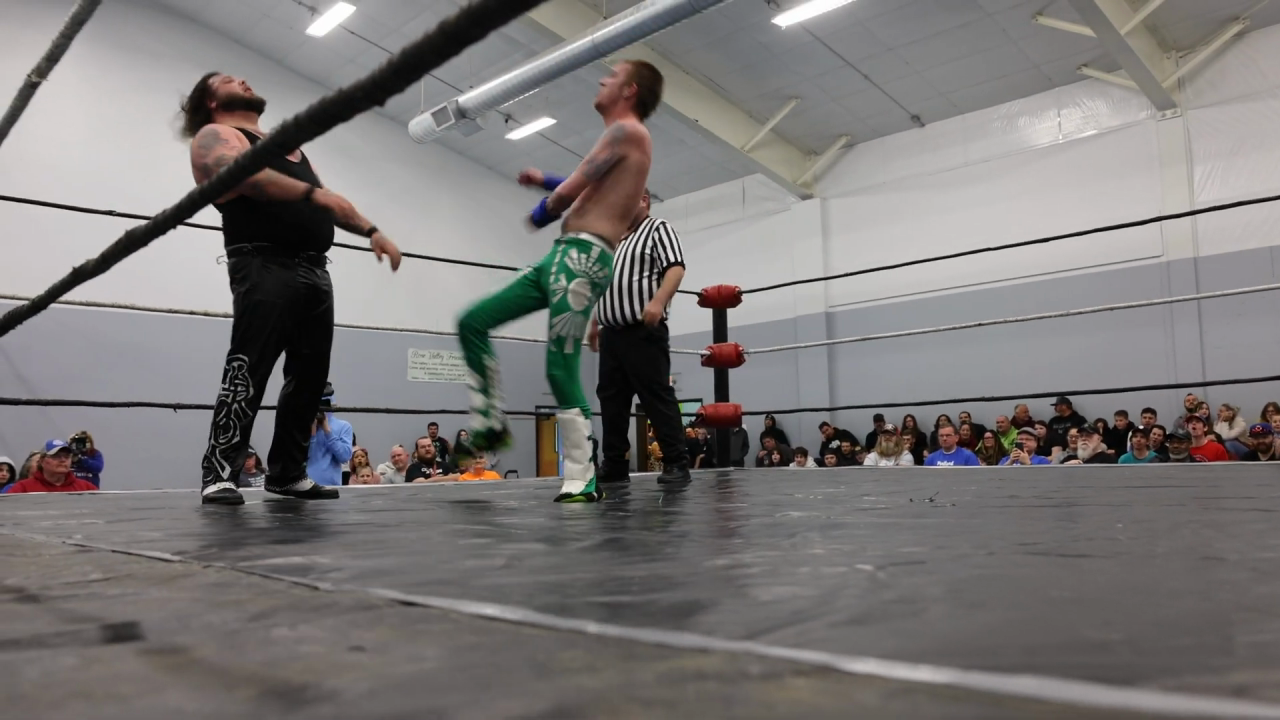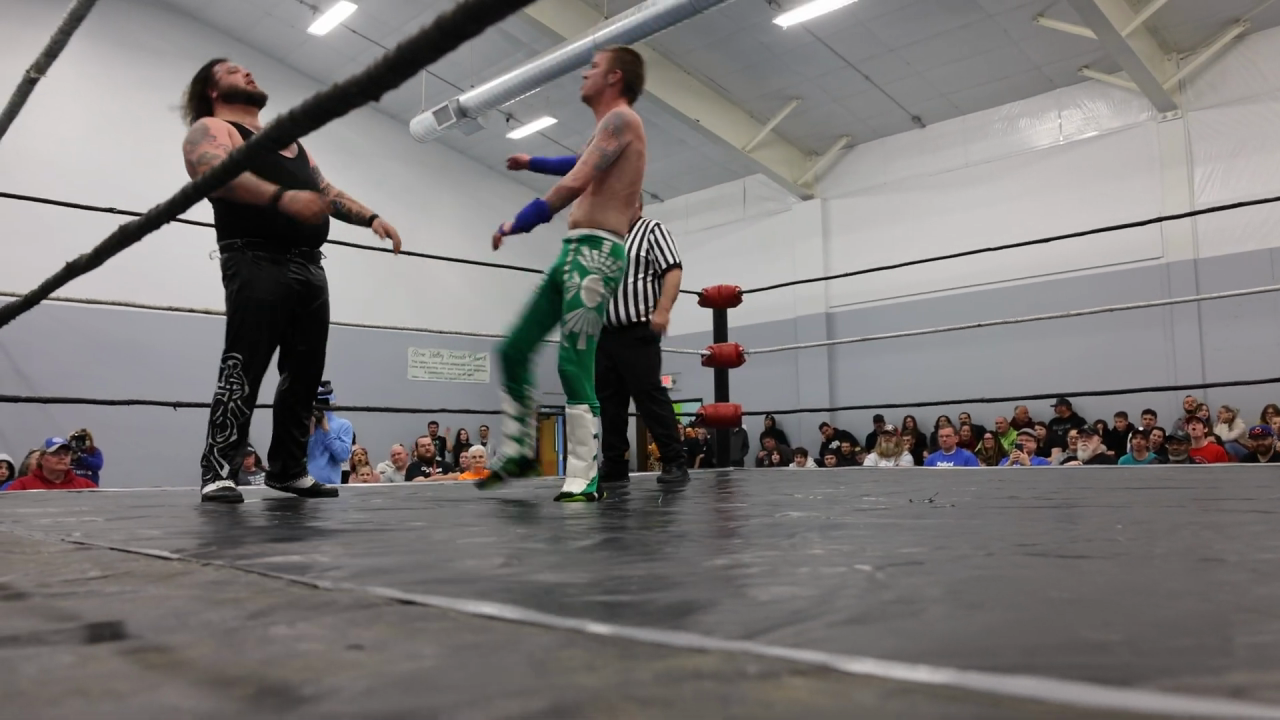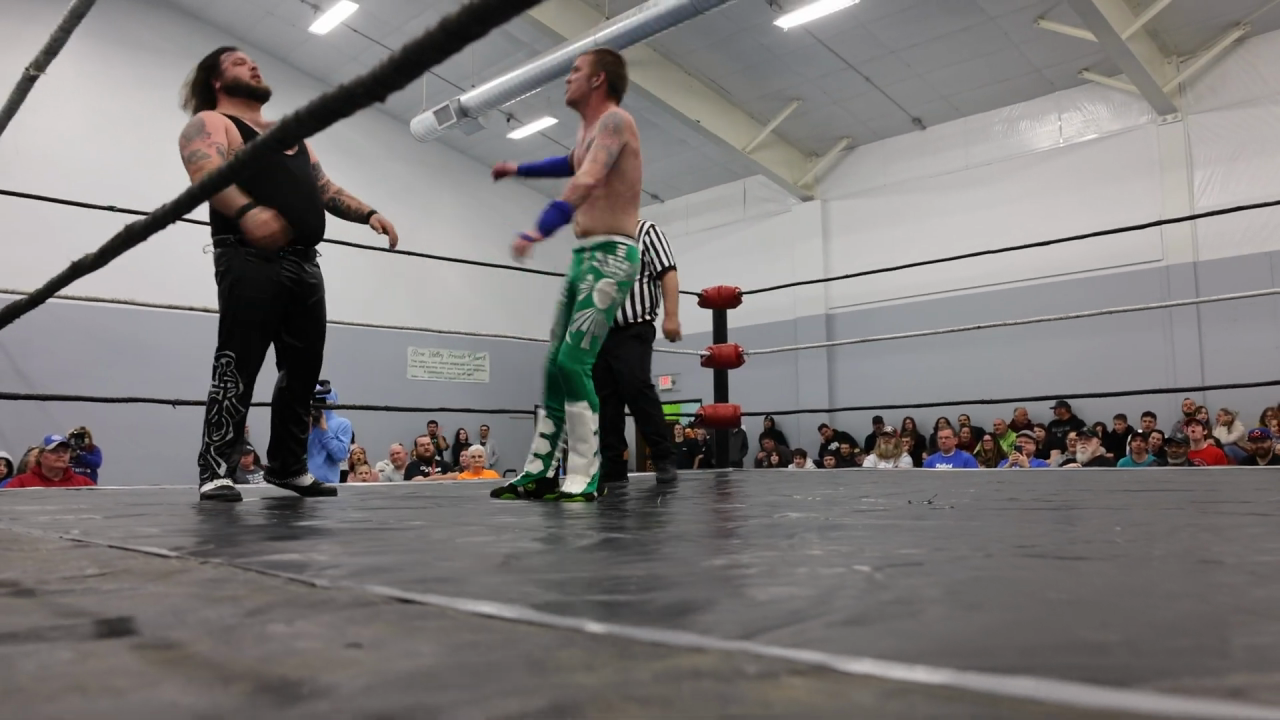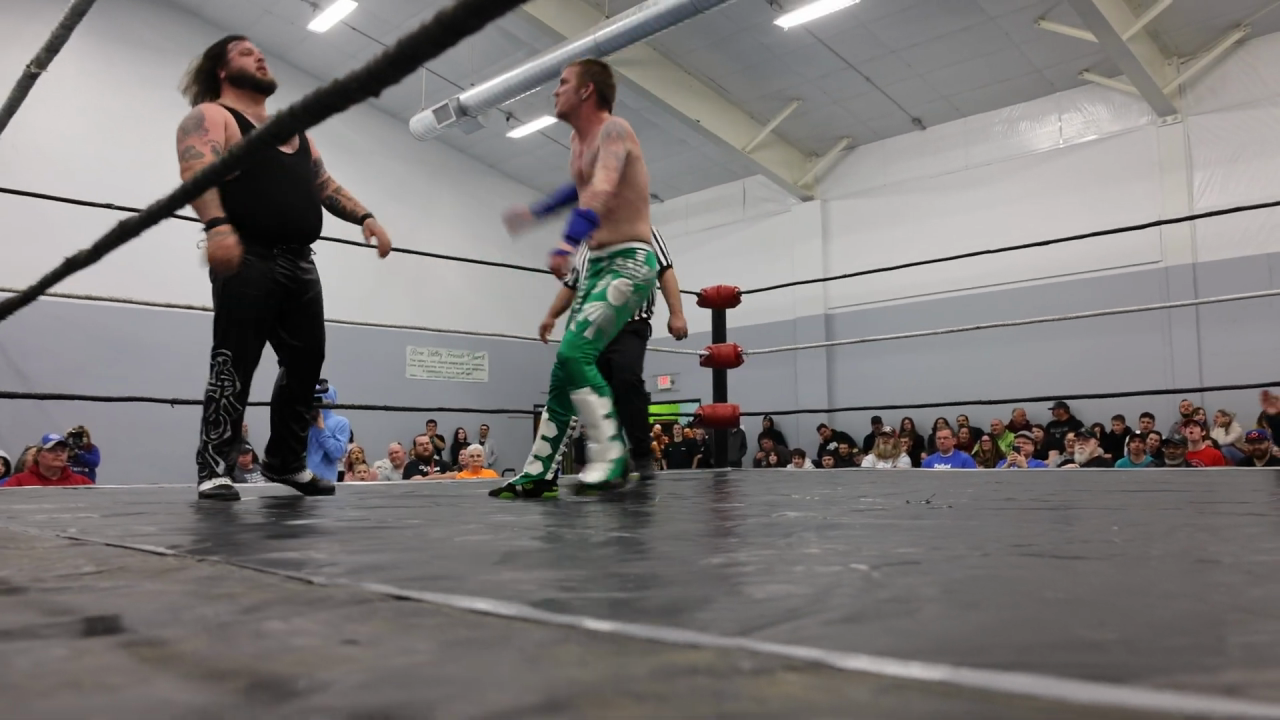
dt=0.1s
person 1, frame 1
left shoulder: (625, 130)
right shoulder: (621, 137)
left elbow: (570, 190)
left wrist: (538, 215)
right wrist: (545, 180)
left hip: (580, 257)
right hip: (564, 257)
left knee: (561, 371)
right knee: (472, 322)
left ankle: (582, 480)
right ankle: (489, 425)
person 1, frame 2
left shoulder: (622, 120)
right shoulder: (607, 125)
left elbow: (573, 183)
left wrist: (517, 223)
right wrist: (532, 162)
left hip: (595, 253)
right hip: (572, 254)
left knee: (574, 366)
right knee: (512, 351)
left ankle: (584, 479)
right ankle: (516, 454)
person 1, frame 3
left shoulder: (615, 120)
right shoulder: (588, 130)
left elbow: (586, 182)
left wrist: (537, 229)
right wrist: (519, 168)
left hip: (611, 258)
right hip: (585, 260)
left knee: (572, 363)
right knee: (556, 369)
left ankle: (584, 478)
right ankle: (537, 473)
person 1, frame 4
left shoulder: (614, 130)
right shoulder: (580, 142)
left elbow: (601, 189)
left wrist: (567, 242)
right wrist: (535, 212)
left hip: (630, 265)
right hip: (597, 268)
left knee: (574, 355)
right knee: (563, 370)
left ankle: (607, 460)
right ankle: (534, 472)
person 2, frame 1
right shoulder: (215, 138)
left elbow: (324, 200)
right elbow: (247, 173)
left wrist: (372, 232)
right wrist: (311, 193)
left hip: (313, 269)
right hip: (266, 267)
left knee: (308, 375)
right knee: (250, 365)
left ankle: (287, 472)
right ankle: (219, 473)
person 2, frame 2
left shoulder: (287, 138)
right shoulder: (211, 131)
left elbow: (326, 192)
right elbow: (219, 173)
left wrist: (371, 217)
right wrist: (281, 199)
left hip: (308, 265)
right hip: (258, 262)
left knee: (305, 372)
right knee: (244, 366)
left ankle: (288, 469)
right ankle: (217, 474)
person 2, frame 3
right shoulder: (208, 125)
left elbow: (325, 188)
right elbow: (207, 174)
left wrist: (368, 213)
right wrist: (247, 212)
left hip: (304, 263)
right hip: (251, 261)
left knee: (303, 369)
right knee: (238, 364)
left ankle: (288, 465)
right ankle: (214, 472)
person 2, frame 4
left shoulder: (293, 129)
right shoulder: (210, 118)
left elbow: (325, 186)
right elbow: (197, 172)
left wrist: (366, 218)
right wrist: (218, 227)
left hip: (298, 262)
right hip: (247, 261)
left knee: (305, 363)
right knee: (234, 365)
left ankle: (286, 461)
right ankle: (213, 471)
person 3, frame 1
left shoulder: (657, 230)
right shoulder: (616, 240)
left elbow: (675, 269)
left wrist: (657, 302)
right wrist: (595, 324)
left hip: (644, 331)
right hip: (612, 333)
left knee: (655, 394)
right knee: (611, 398)
left ankle: (676, 464)
right ankle: (614, 464)
person 3, frame 2
left shoulder: (652, 230)
left elbow: (673, 272)
left wrist: (662, 311)
left hip: (638, 332)
right hip: (607, 334)
left knee: (649, 395)
right knee: (608, 400)
left ankle: (674, 463)
right ankle: (614, 465)
person 3, frame 3
left shoulder: (646, 231)
left elbow: (669, 273)
left wrist: (670, 315)
left hip: (632, 331)
right hip: (601, 335)
left knee: (638, 390)
right knee: (606, 399)
left ankle: (664, 458)
right ankle: (611, 467)
person 3, frame 4
left shoulder: (639, 232)
right shoulder: (589, 242)
left elbow: (665, 272)
right elbow: (571, 285)
left wrist: (675, 313)
right wrist: (551, 316)
left hip: (627, 328)
right hip: (593, 332)
left knee: (627, 384)
right knee: (602, 396)
left ankle: (641, 454)
right ankle: (611, 463)
